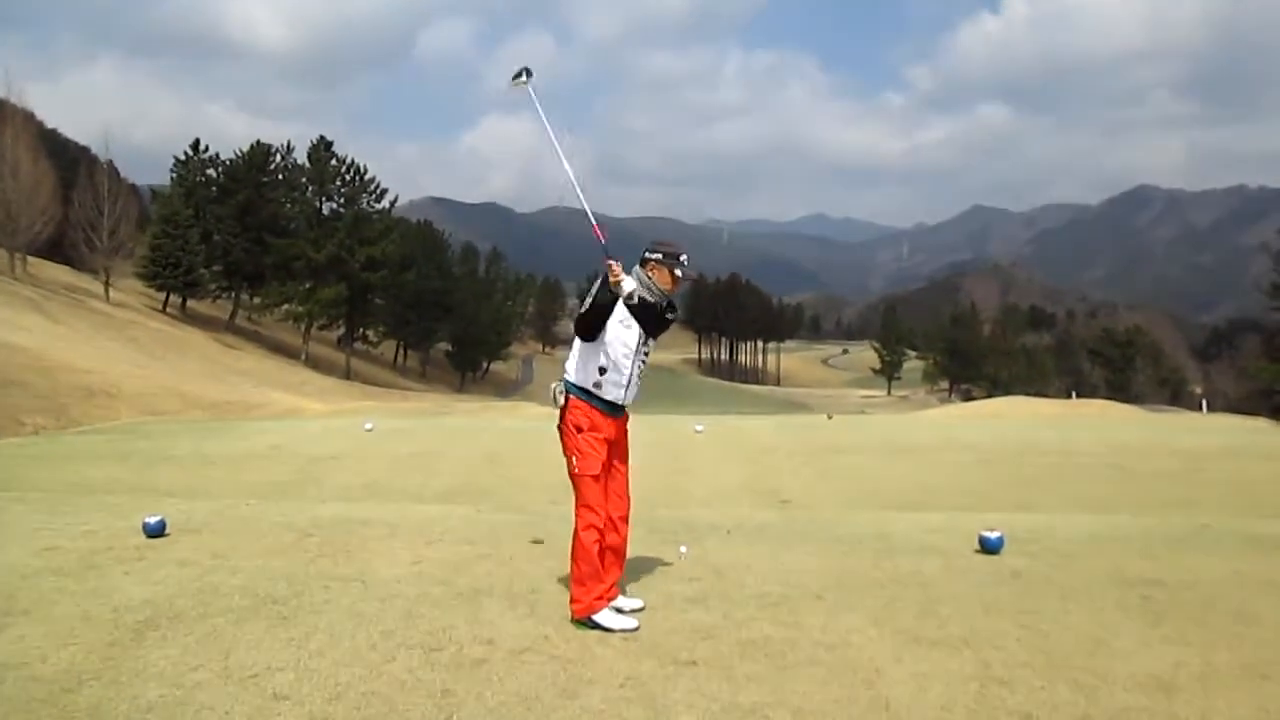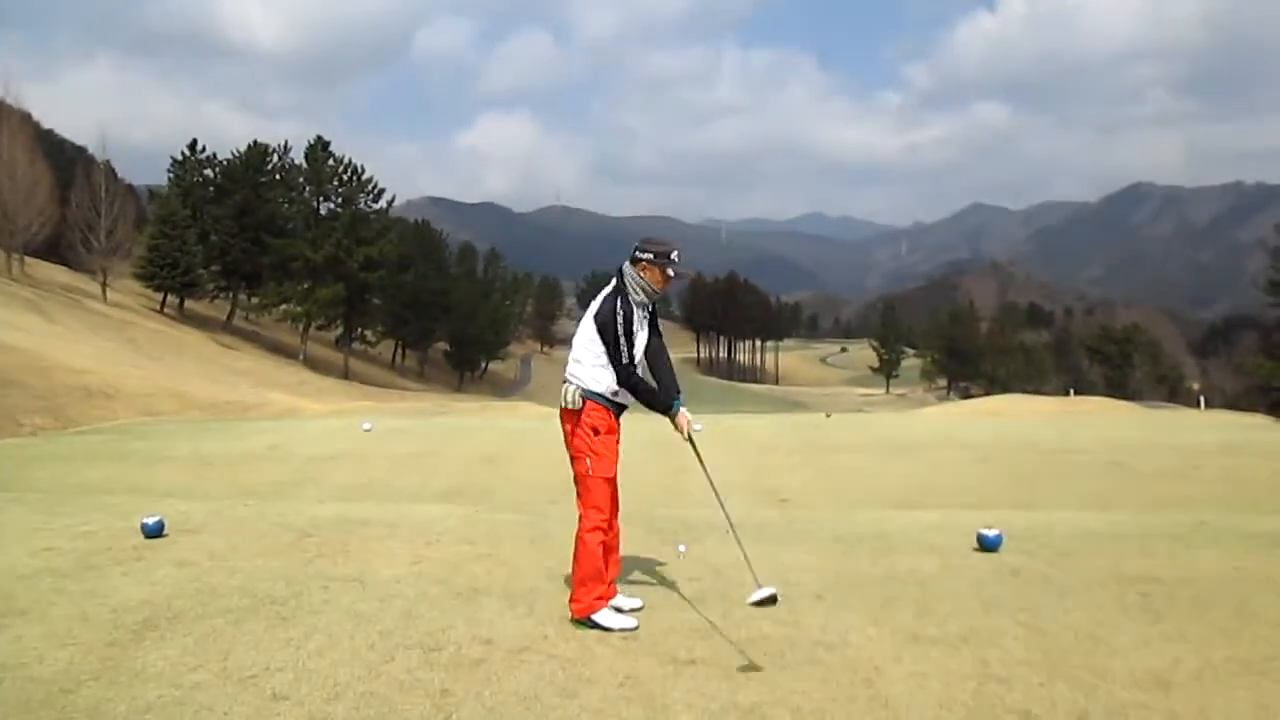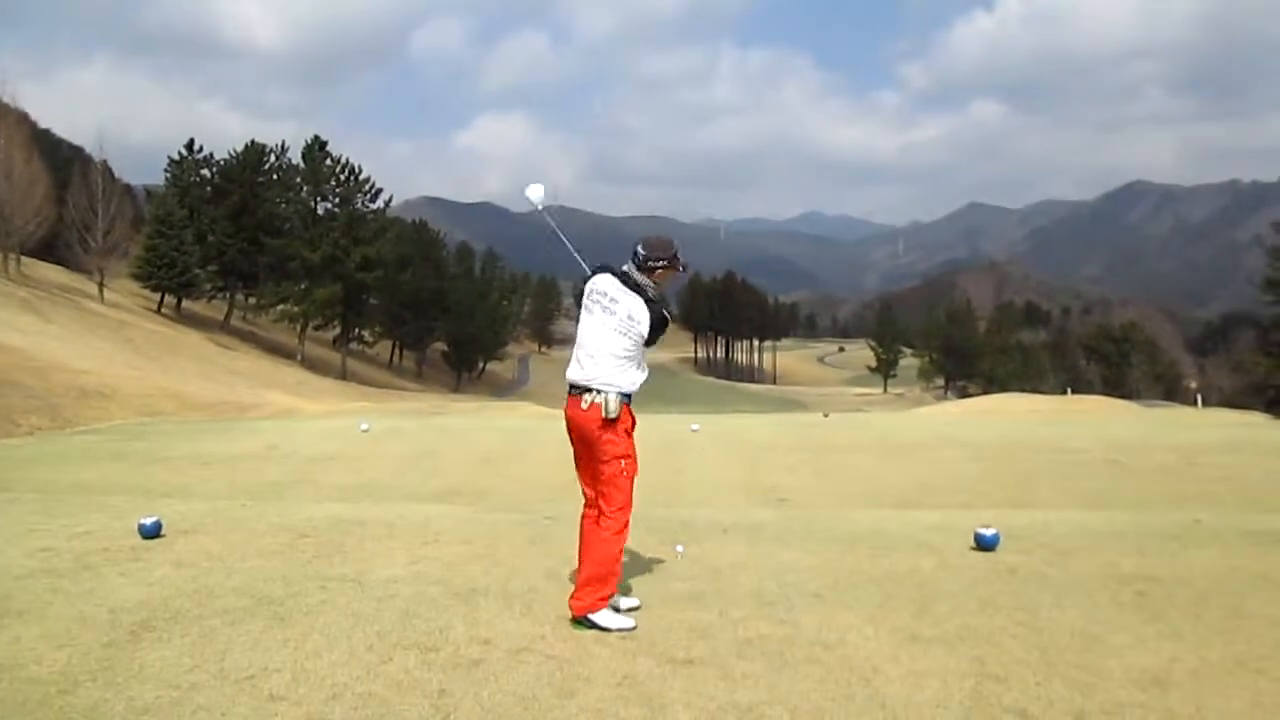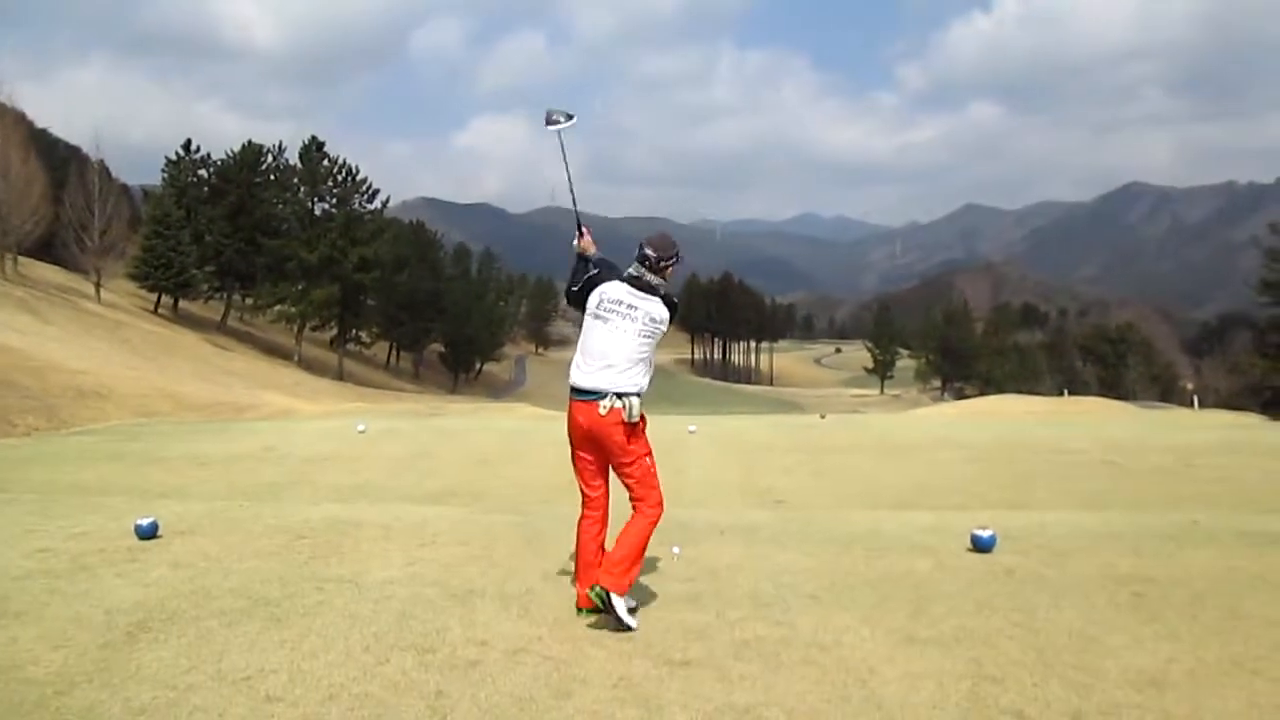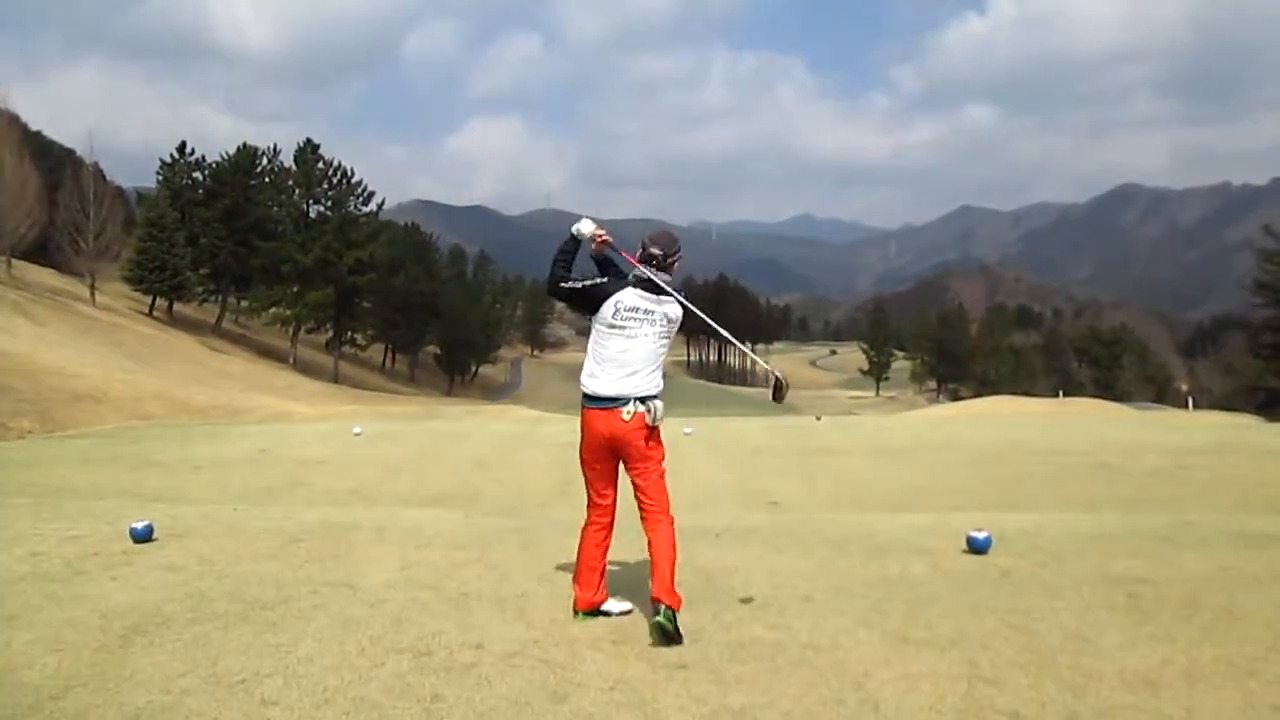
dt=0.2s
person 1, frame 1
left shoulder: (662, 311)
right shoulder: (607, 292)
left elbow: (651, 329)
right elbow: (584, 330)
left wrist: (630, 290)
right wrist: (613, 290)
left hip: (615, 416)
right hip: (583, 412)
left knee: (617, 510)
right knee: (592, 511)
left ankle: (606, 592)
right ankle: (587, 604)
person 1, frame 2
left shoulder: (640, 304)
right shoulder: (616, 304)
left elbow: (658, 360)
right elbow: (626, 375)
left wrist: (676, 404)
right wrist: (669, 411)
left hip: (597, 409)
right hip: (590, 411)
left knee: (606, 507)
right knee: (596, 510)
left ankle: (603, 589)
right ankle: (587, 604)
person 1, frame 3
left shoulder: (599, 280)
right shoulder: (653, 314)
left hip: (577, 404)
right hip: (607, 412)
left knee: (596, 503)
right knee: (616, 509)
left ankle: (598, 591)
right ankle: (588, 603)
person 1, frame 4
left shoulder: (601, 288)
right shoulder: (666, 309)
left elbow: (573, 295)
left wrist: (586, 256)
right wrist: (597, 260)
left hip: (580, 408)
right hip: (621, 413)
left knee: (594, 504)
right knee: (648, 504)
left ankle: (589, 591)
right ankle: (608, 584)
person 1, frame 5
left shoulder: (609, 293)
right shoulder: (676, 308)
left elbow: (555, 283)
left wrist: (578, 235)
right wrist: (603, 256)
left hip: (596, 415)
right hip: (640, 418)
left knee: (599, 509)
right knee: (657, 516)
left ankle: (589, 596)
right ankle: (664, 604)
